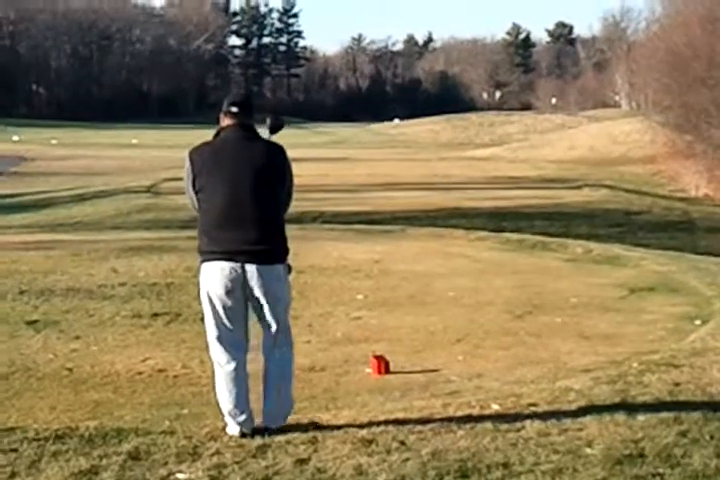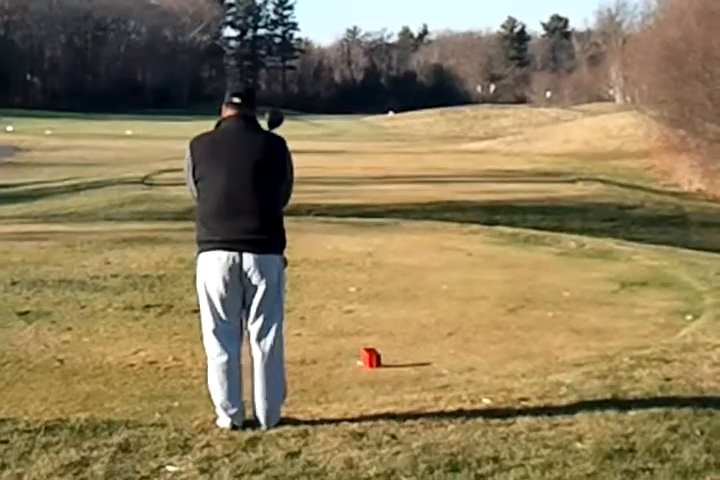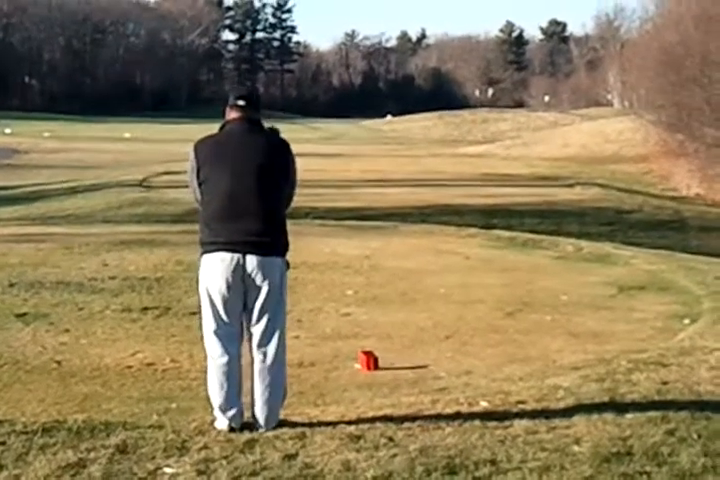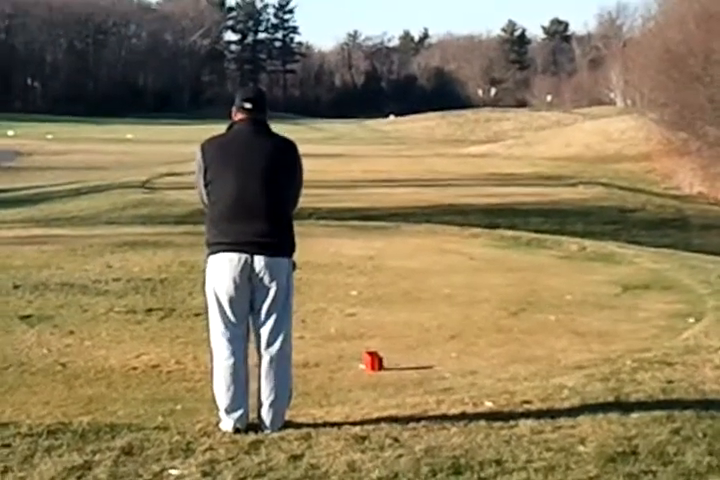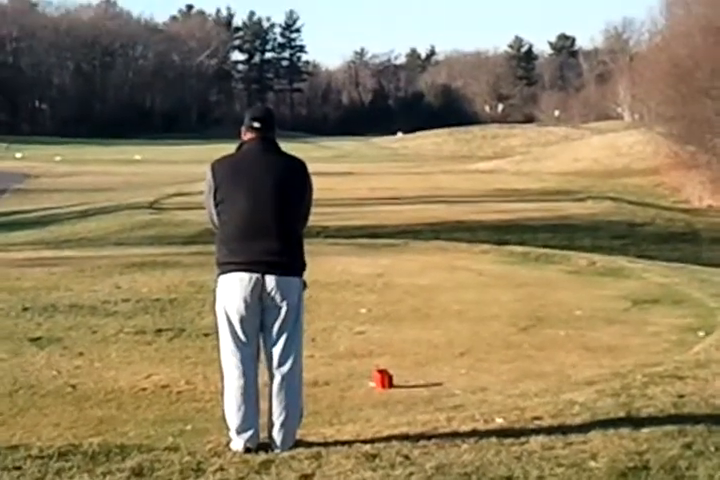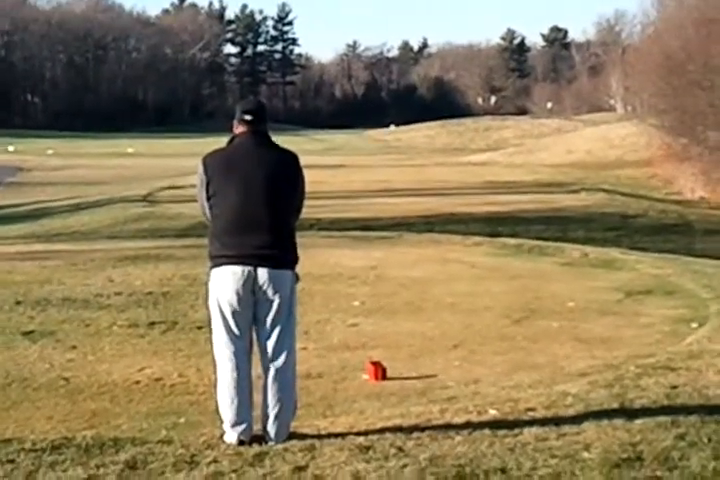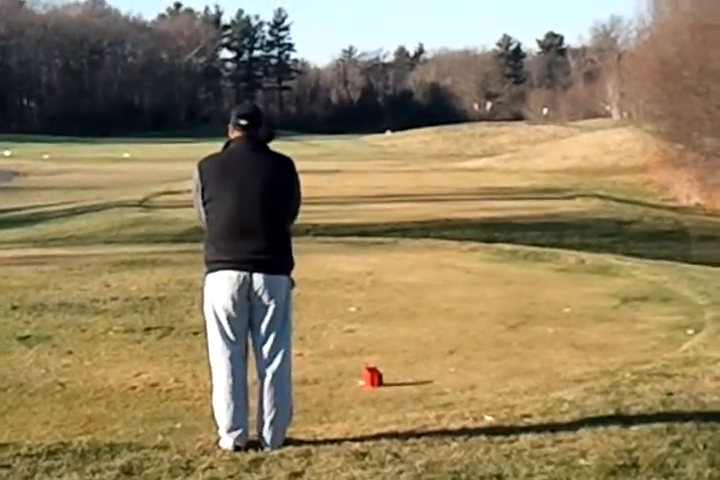
dt=0.4s
person 1, frame 1
left shoulder: (198, 157)
right shoulder: (274, 154)
left elbow: (197, 205)
right elbow: (283, 203)
left hip: (218, 262)
right hip: (267, 261)
left knee: (227, 348)
right knee: (277, 342)
left ankle: (238, 422)
right ankle: (274, 419)
person 1, frame 2
left shoulder: (199, 146)
right shoulder: (274, 145)
left elbow: (197, 195)
right elbow: (283, 196)
left hip: (215, 252)
right hip: (264, 252)
left knee: (221, 339)
right knee: (266, 339)
left ankle: (230, 415)
right ankle: (268, 415)
person 1, frame 3
left shoulder: (203, 149)
right shoulder: (278, 148)
left elbow: (200, 198)
right elbow: (285, 199)
left hip: (218, 254)
right hip: (267, 254)
left knee: (221, 340)
right knee: (267, 341)
left ankle: (227, 417)
right ankle: (266, 417)
person 1, frame 4
left shoulder: (210, 149)
right shoulder: (285, 149)
left elbow: (206, 199)
right elbow: (291, 201)
left hip: (225, 254)
right hip: (274, 255)
left knee: (227, 341)
right knee: (274, 341)
left ankle: (233, 418)
right ankle: (272, 418)
person 1, frame 5
left shoulder: (220, 169)
right shoulder: (295, 169)
left elbow: (215, 219)
right elbow: (301, 220)
left hip: (236, 274)
right hip: (284, 274)
left knee: (238, 360)
right knee: (285, 360)
left ankle: (243, 438)
right ankle: (283, 438)
person 1, frame 6
left shoulder: (212, 163)
right shoulder: (287, 161)
left elbow: (208, 212)
left hip: (228, 267)
right hip: (277, 267)
left knee: (231, 352)
right knee: (279, 353)
left ankle: (237, 430)
right ankle: (277, 430)
person 1, frame 7
left shoulder: (207, 168)
right shoulder: (282, 166)
left elbow: (204, 216)
left hip: (224, 272)
right hip: (272, 272)
left knee: (227, 357)
right knee: (274, 358)
left ankle: (232, 436)
right ankle: (272, 436)
